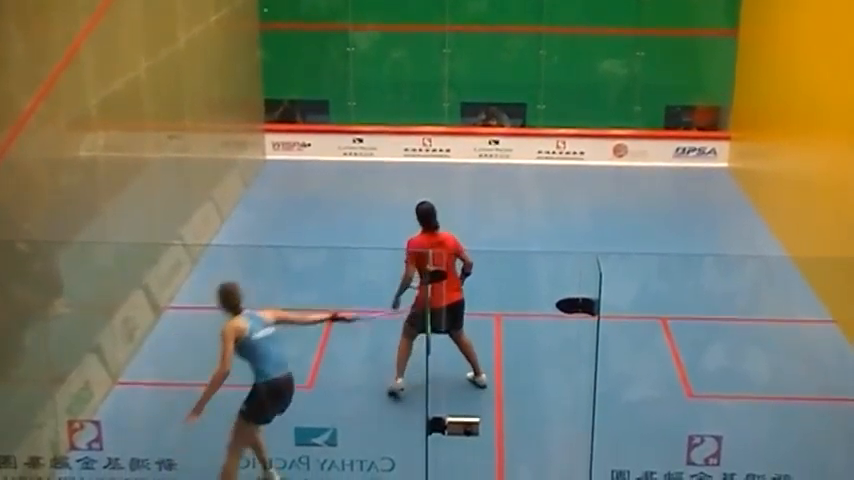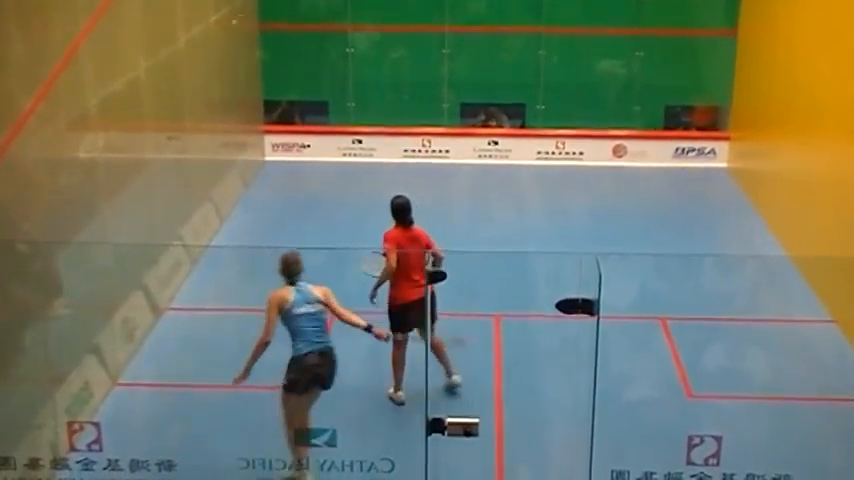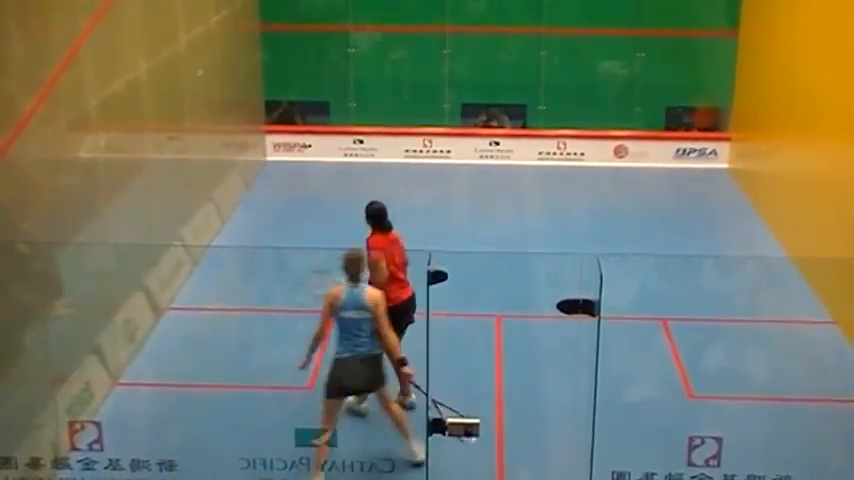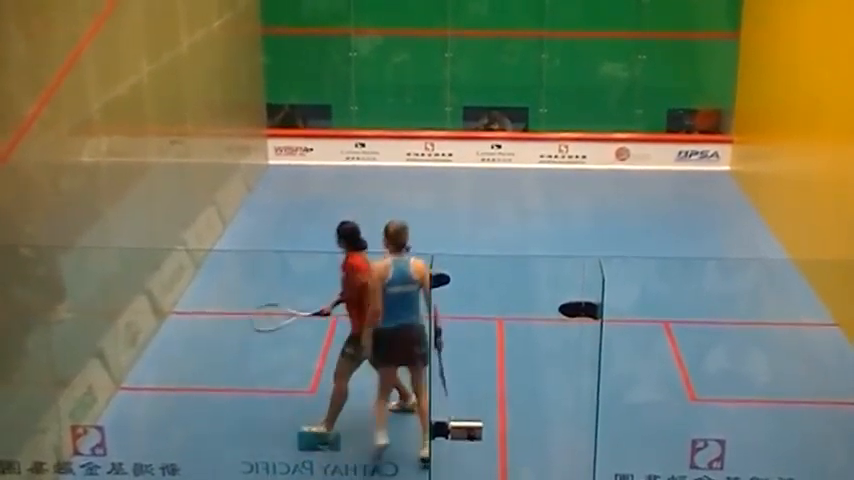
dt=0.2s
person 1, frame 1
left shoulder: (231, 327)
right shoulder: (266, 315)
left elbow: (224, 369)
right elbow: (303, 318)
left wrist: (201, 403)
right wrist: (333, 317)
left hip: (267, 388)
right hip: (286, 384)
left knee: (235, 447)
right knee: (248, 431)
person 1, frame 2
left shoulder: (278, 297)
right shoulder: (320, 291)
left elbow: (266, 338)
right elbow: (344, 315)
left wrist: (246, 370)
right wrist: (371, 329)
left hip: (303, 361)
right hip: (327, 357)
left knee: (293, 423)
right knee: (302, 414)
person 1, frame 3
left shoulder: (334, 294)
right shoulder: (376, 295)
left elbow: (321, 332)
right elbow: (386, 333)
left wrist: (308, 357)
right wrist: (401, 363)
left hip: (344, 364)
right hip: (371, 360)
left knee: (328, 423)
right knee: (388, 402)
right ankle: (414, 450)
person 1, frame 4
left shoulder: (378, 269)
right shoulder: (419, 267)
left elbow: (376, 311)
right elbow: (431, 303)
left wrist: (369, 338)
left hip: (388, 336)
right hip: (414, 333)
left knee: (385, 389)
right knee: (420, 391)
left ankle: (380, 434)
right ankle: (424, 445)
person 2, frame 1
left shoulder: (414, 243)
right shoulder: (449, 239)
left elbow: (408, 276)
right elbow: (468, 264)
left wrist: (397, 296)
right wrist: (460, 280)
left hip: (427, 303)
right hip: (454, 300)
left knee: (407, 336)
right knee: (459, 337)
left ankle: (398, 382)
right ankle: (479, 374)
person 2, frame 2
left shoulder: (391, 236)
right shoulder: (420, 234)
left elbow: (390, 266)
right elbow: (439, 258)
left wrist: (375, 288)
left hip: (403, 300)
right hip: (425, 295)
left knee: (399, 343)
right knee: (431, 337)
left ankle: (397, 391)
right ankle: (452, 375)
person 2, frame 3
left shoulder: (374, 241)
right shoulder: (393, 236)
left elbow: (382, 276)
left hip: (392, 304)
right hip: (406, 298)
left ankle: (360, 401)
right ankle: (406, 396)
person 2, frame 4
left shoulder: (354, 264)
right shoulder: (354, 260)
left elbow: (369, 299)
left wrist: (365, 334)
right wrist: (332, 305)
left hip: (364, 327)
right hip: (367, 326)
left knee: (341, 375)
left ankle: (327, 427)
right ankle: (407, 399)
